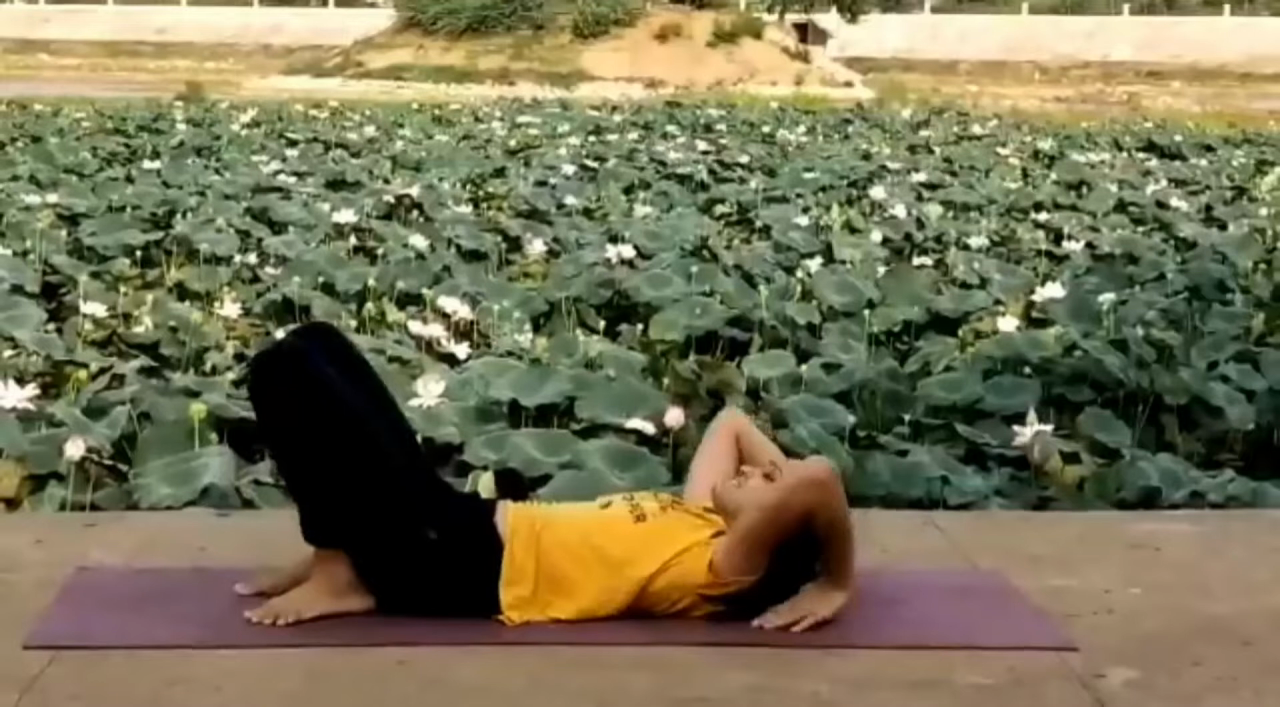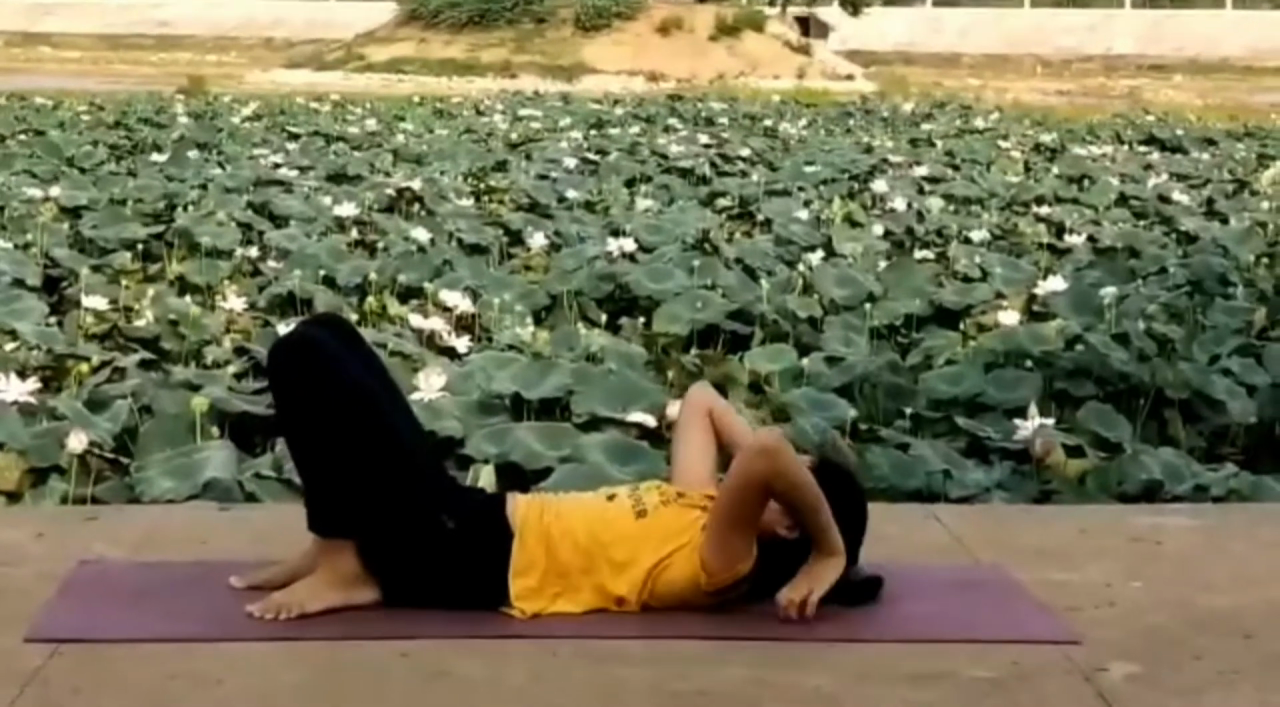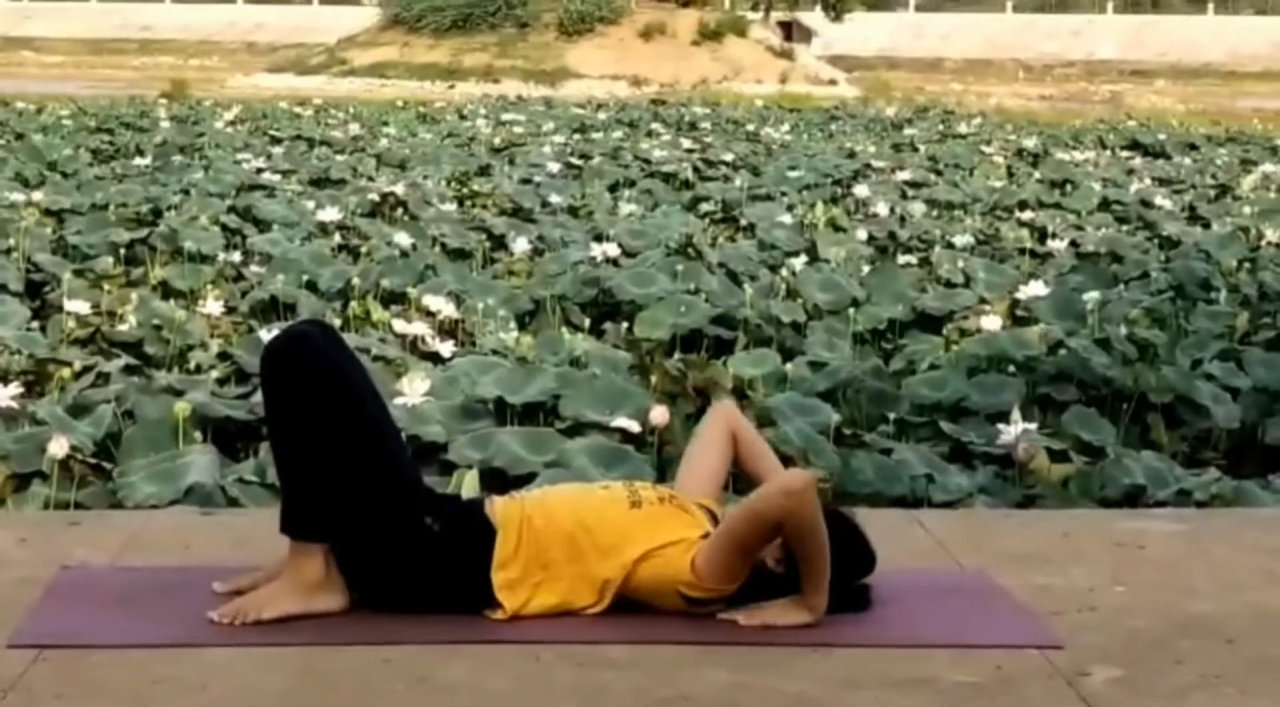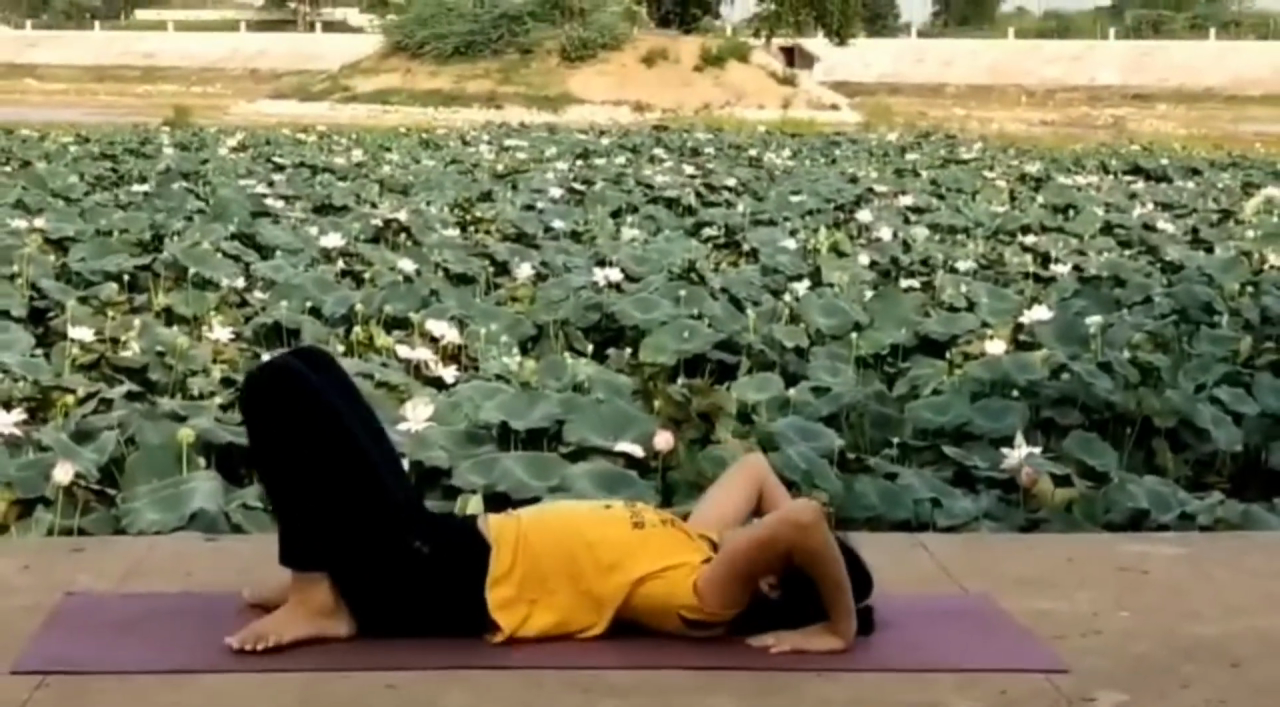
dt=1s
person 1, frame 1
left shoulder: (722, 570)
right shoulder: (702, 518)
left elbow: (819, 477)
right elbow: (731, 421)
left wrist: (838, 582)
right wrist: (786, 469)
left hip: (451, 566)
right hip: (471, 525)
left knee: (283, 369)
right knee: (316, 343)
left ankle: (340, 578)
right ankle: (336, 554)
person 1, frame 2
left shoulder: (724, 563)
right shoulder: (703, 504)
left elbow: (767, 449)
right elbow: (700, 397)
left wrist: (830, 552)
right wrist: (775, 464)
left hip: (457, 557)
right hip: (477, 519)
left knee: (300, 356)
right knee: (325, 335)
left ankle: (344, 570)
right ankle: (335, 547)
person 1, frame 3
left shoulder: (706, 575)
right shoulder: (695, 514)
left elbow: (794, 488)
right elbow: (724, 413)
left wrist: (811, 604)
right wrist: (790, 500)
left hip: (434, 562)
right hip: (448, 531)
left knee: (297, 357)
right knee: (311, 344)
left ankle: (313, 578)
right ankle: (316, 556)
person 1, frame 4
left shoulder: (707, 599)
right shoulder: (701, 545)
left elbow: (803, 518)
right elbow: (752, 465)
left wrist: (841, 628)
right wrist: (801, 534)
left hip: (435, 578)
right hip: (449, 547)
left knee: (278, 387)
right knee: (303, 369)
left ankle: (317, 603)
right ankle: (321, 580)
